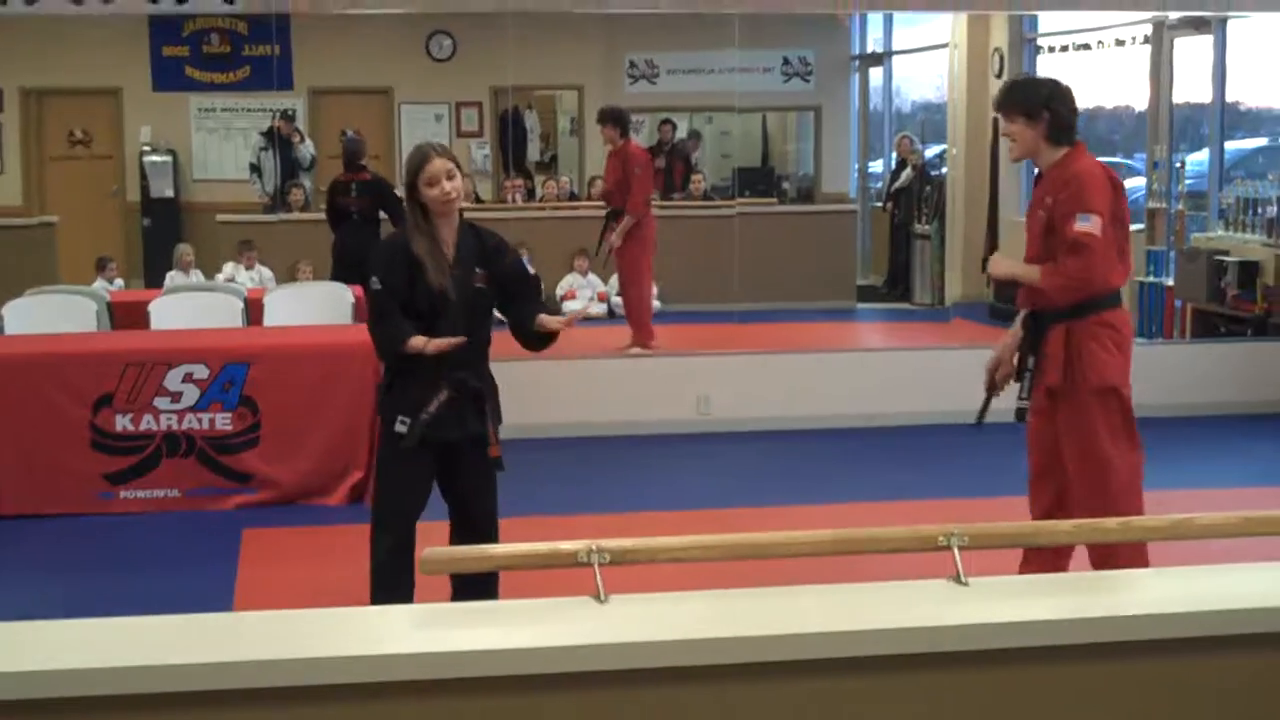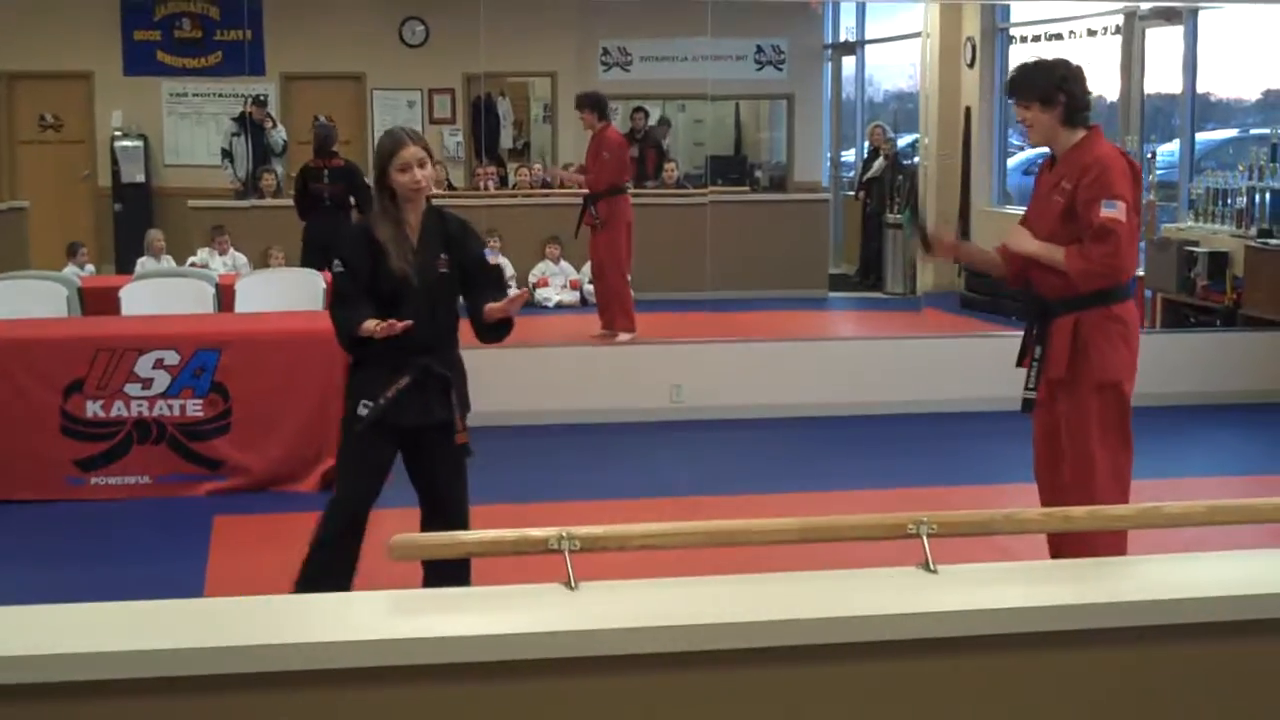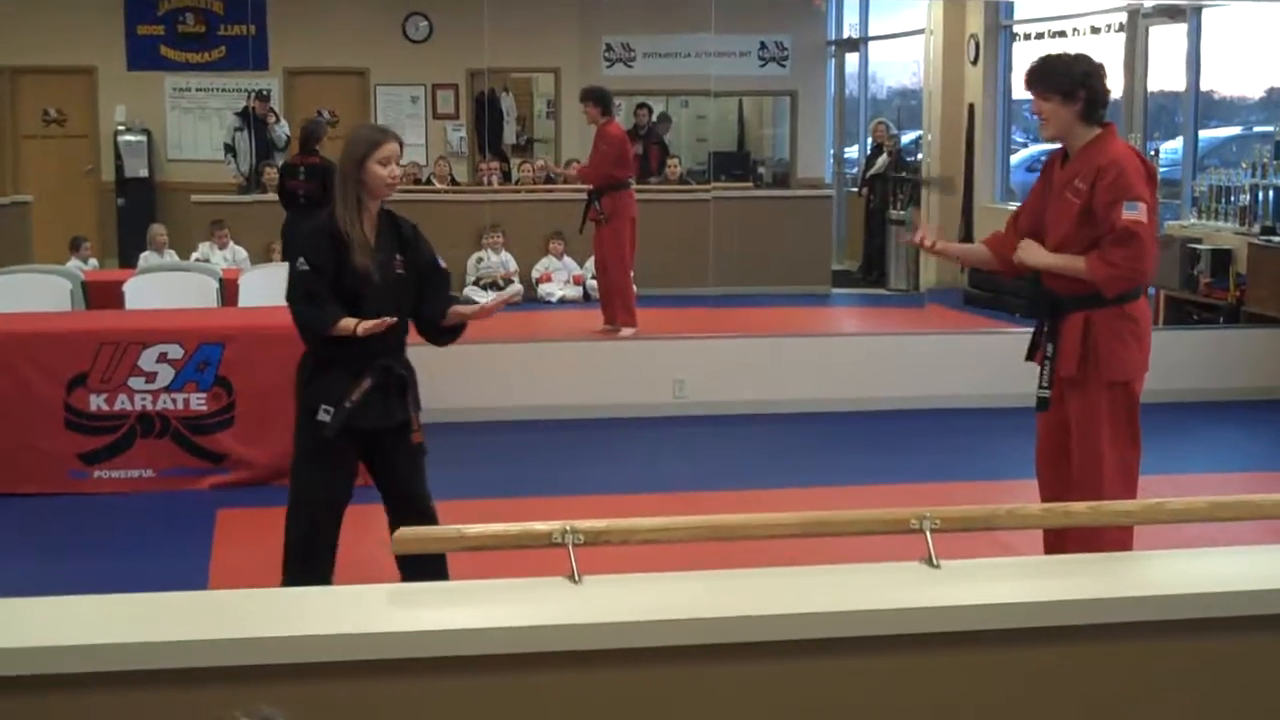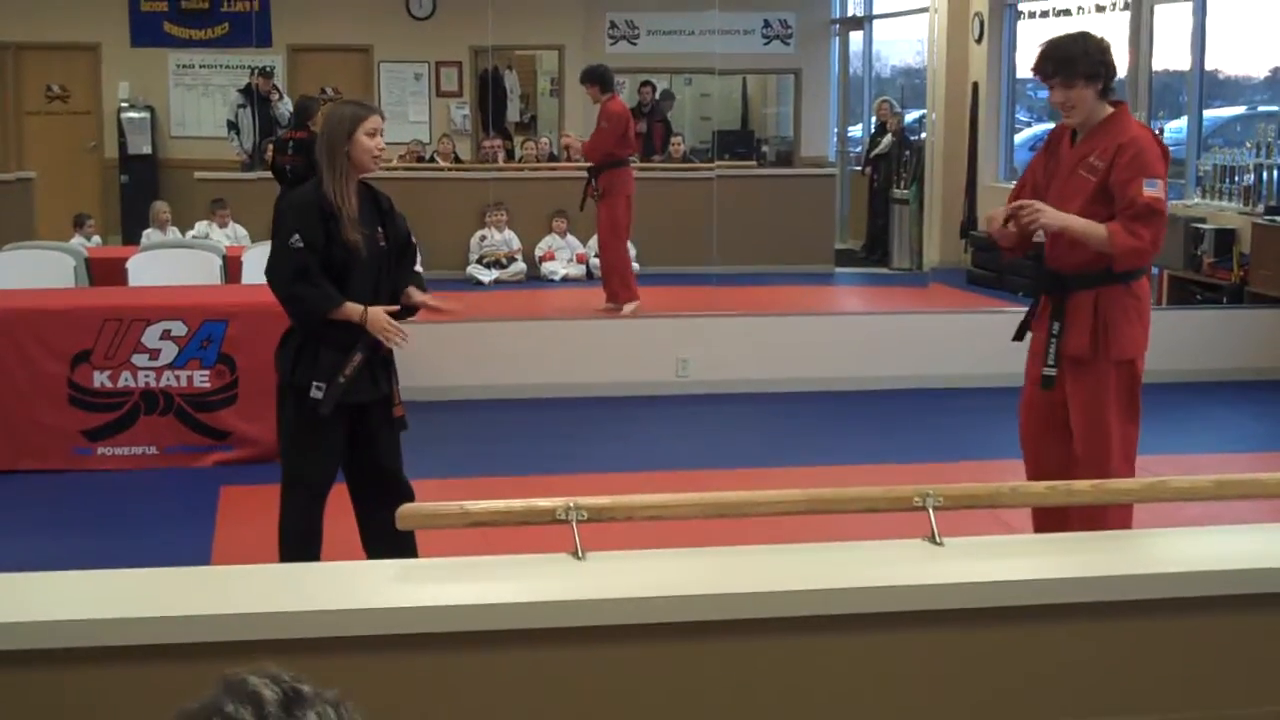
dt=0.4s
person 1, frame 1
left shoulder: (1085, 179)
right shoulder: (1047, 181)
left elbow: (1085, 274)
left wrist: (1012, 269)
right wrist: (1012, 343)
left hip: (1090, 342)
right hip: (1057, 341)
left knee: (1105, 478)
right knee: (1049, 476)
person 1, frame 2
left shoulder: (1103, 165)
right shoulder: (1053, 168)
left elbow: (1108, 261)
right elbow: (1025, 261)
left wrist: (1034, 245)
right wrist: (964, 252)
left hip: (1094, 334)
right hip: (1058, 332)
left knee: (1095, 472)
right knee: (1056, 469)
person 1, frame 3
left shoulder: (1119, 165)
right shoulder: (1059, 164)
left elbow: (1130, 263)
right elbow: (1014, 245)
left wrist: (1049, 260)
right wrist: (948, 248)
left hip: (1107, 334)
right hip: (1066, 330)
left knee: (1102, 470)
right knee: (1057, 465)
person 1, frame 4
left shoulder: (1133, 144)
right shoulder: (1058, 142)
left elbow: (1141, 238)
right elbow: (1019, 234)
left wrist: (1063, 220)
right wrist: (1006, 225)
left hip: (1107, 313)
right hip: (1058, 305)
left knee: (1101, 450)
right knee: (1041, 436)
person 2, frame 1
left shoulder: (487, 245)
right shoulder: (398, 250)
left elbow: (521, 303)
right elbow: (386, 324)
left wrist: (549, 322)
right wrist: (422, 345)
left hip: (471, 393)
right hip: (413, 396)
left knee: (477, 513)
right knee: (396, 517)
person 2, frame 2
left shoulder: (455, 232)
right shoulder: (364, 237)
left elbow: (481, 298)
right elbow: (345, 309)
left wrist: (498, 309)
right wrist: (374, 327)
left hip: (438, 379)
right hip: (378, 381)
left knee: (447, 499)
right knee: (353, 496)
person 2, frame 3
left shoulder: (403, 234)
right shoulder: (321, 232)
left elbow: (429, 305)
right elbow: (308, 310)
left wrist: (465, 312)
right wrist: (355, 326)
left hip: (389, 381)
right hip: (332, 383)
left knee: (410, 495)
right knee: (318, 501)
person 2, frame 4
left shoulder: (378, 205)
right shoulder: (303, 205)
left elbow: (398, 270)
right elbow: (294, 285)
left wrist: (414, 297)
right wrist: (362, 314)
left hip: (368, 357)
right hip: (316, 359)
left knee: (382, 471)
right knee: (307, 478)
person 3, frame 1
left shoulder: (635, 155)
right shoulder: (614, 154)
left elbow: (638, 199)
left wrist: (620, 232)
right wrist: (604, 193)
left hip: (637, 225)
right hip: (623, 224)
left knee: (636, 282)
right knee: (627, 283)
left ankle: (643, 341)
right ankle: (640, 337)
person 3, frame 2
left shoulder: (611, 140)
right shoulder: (599, 137)
left elbow: (599, 181)
left wrist: (568, 177)
right wrist: (577, 173)
left hip: (613, 209)
right hip: (602, 209)
left knee: (614, 269)
right knee: (600, 269)
left ankle: (626, 326)
right ankle: (610, 324)
person 3, frame 3
left shoulder: (612, 135)
right shoulder: (604, 132)
left elbow: (593, 174)
left wrist: (560, 172)
right wrist: (580, 170)
left hip: (616, 204)
right hip: (607, 203)
left knee: (617, 264)
right knee: (603, 264)
left ankle: (627, 321)
right ankle: (613, 319)
person 3, frame 4
left shoulder: (612, 111)
right shoulder: (613, 108)
left elbow: (595, 151)
left wrist: (573, 142)
right wrist: (578, 143)
left hip: (613, 180)
right hip: (612, 178)
left knee: (612, 240)
right knee: (609, 240)
left ankle: (628, 296)
right ankle: (617, 297)
